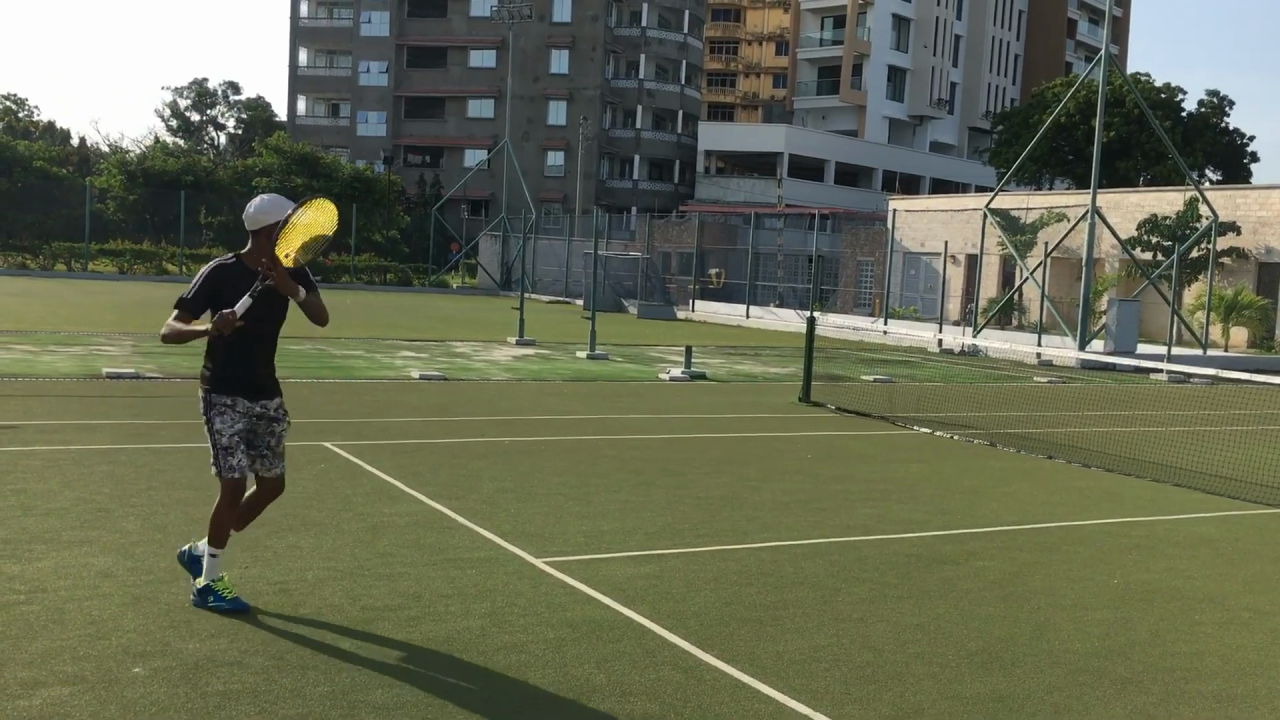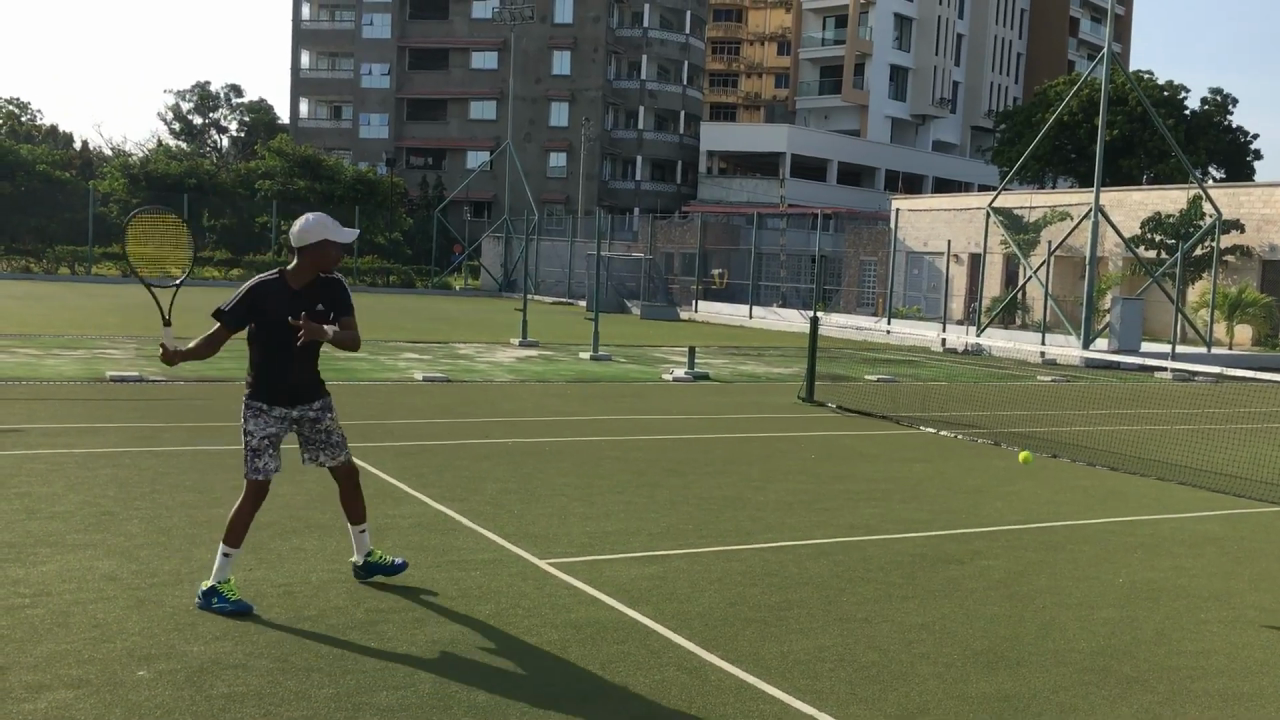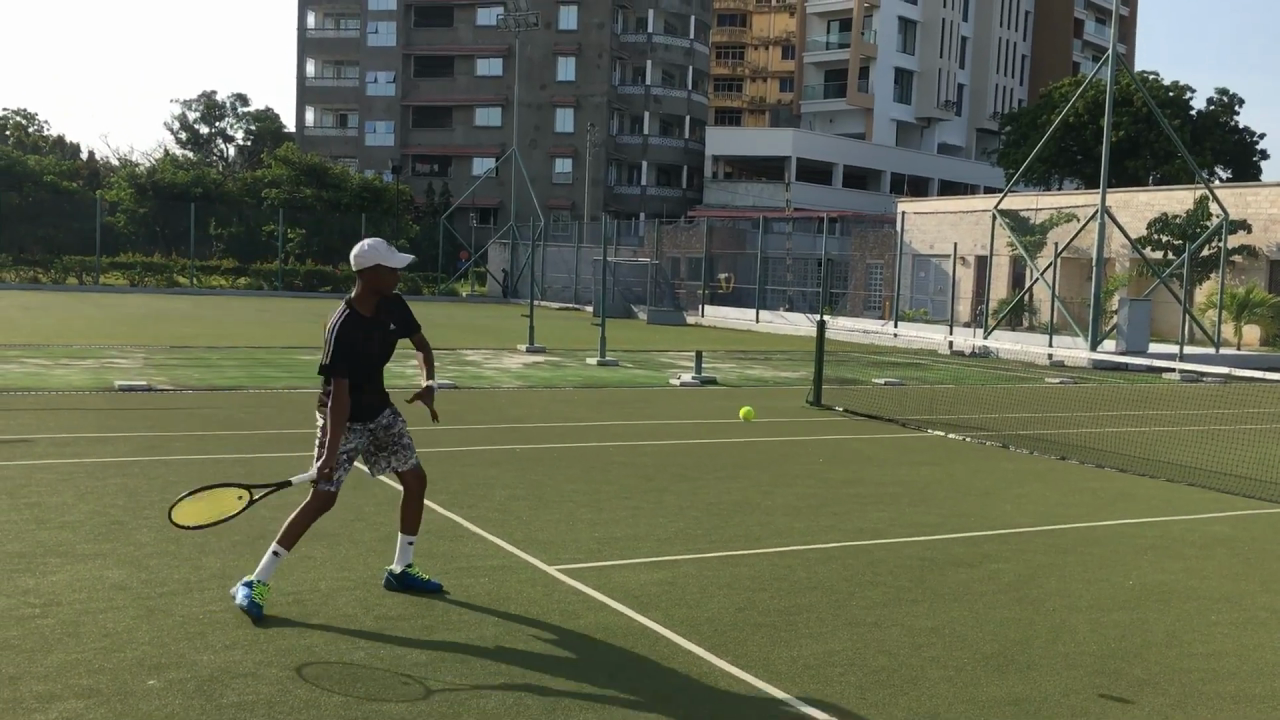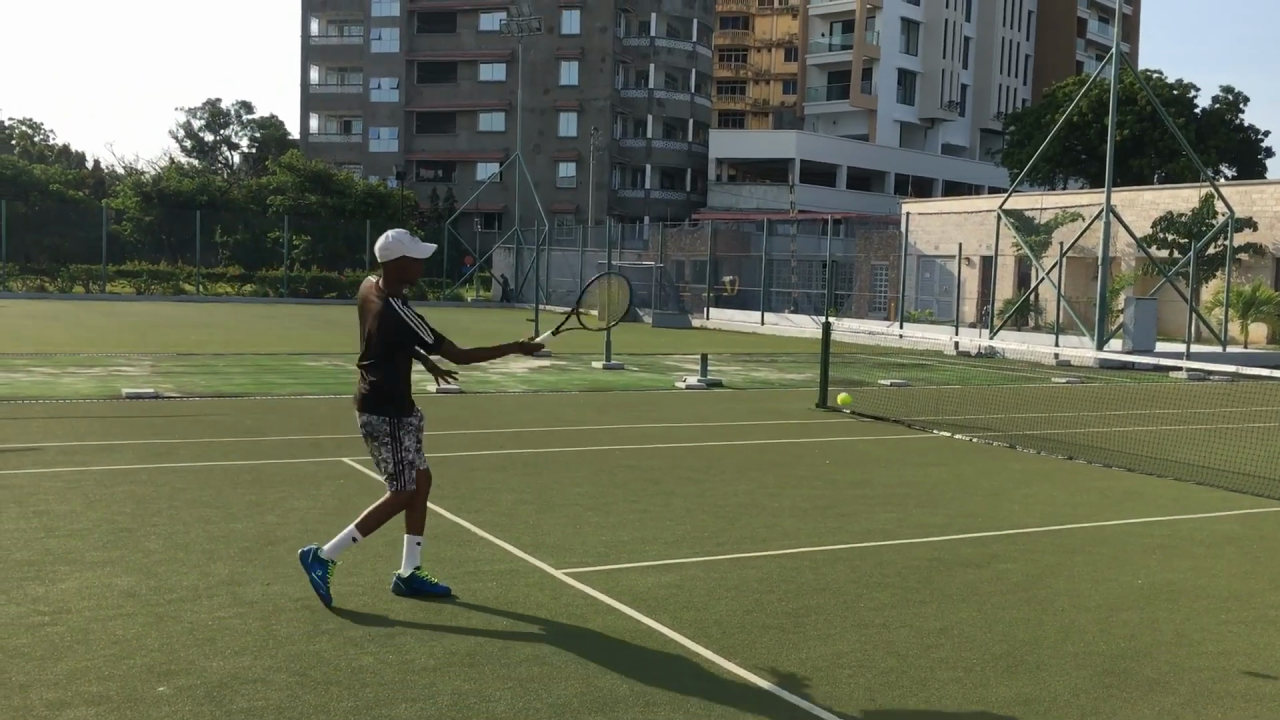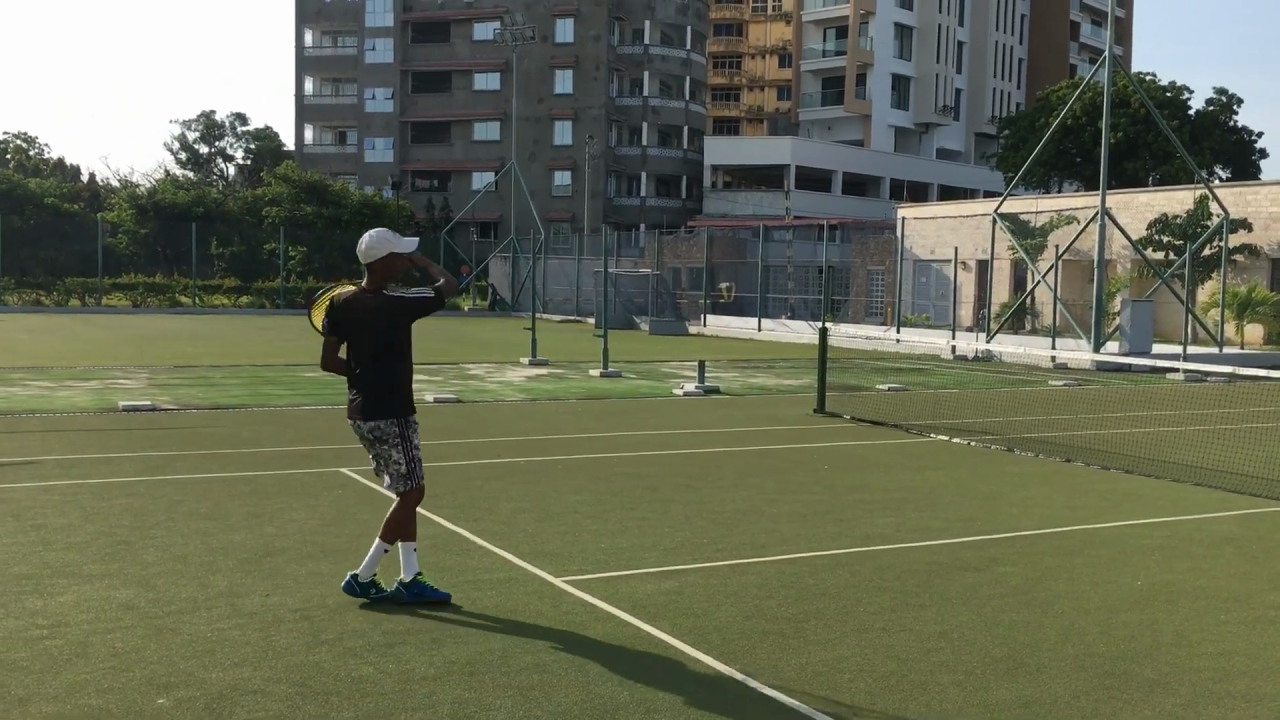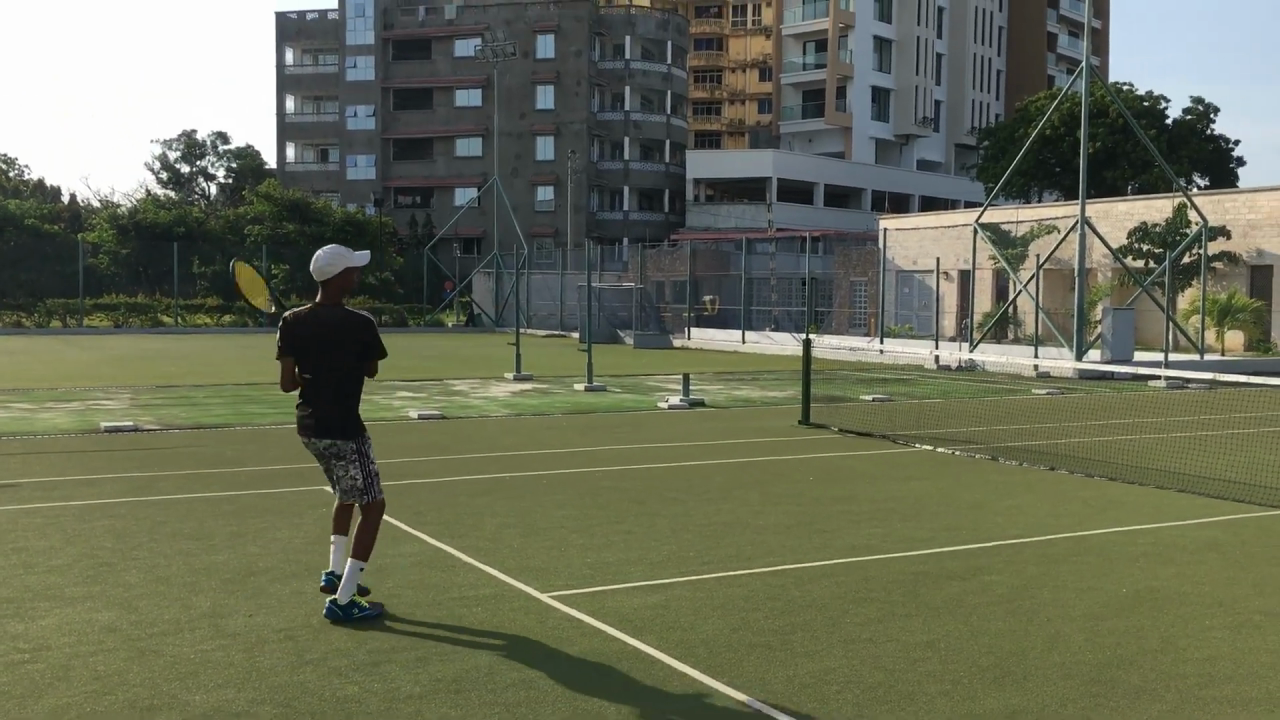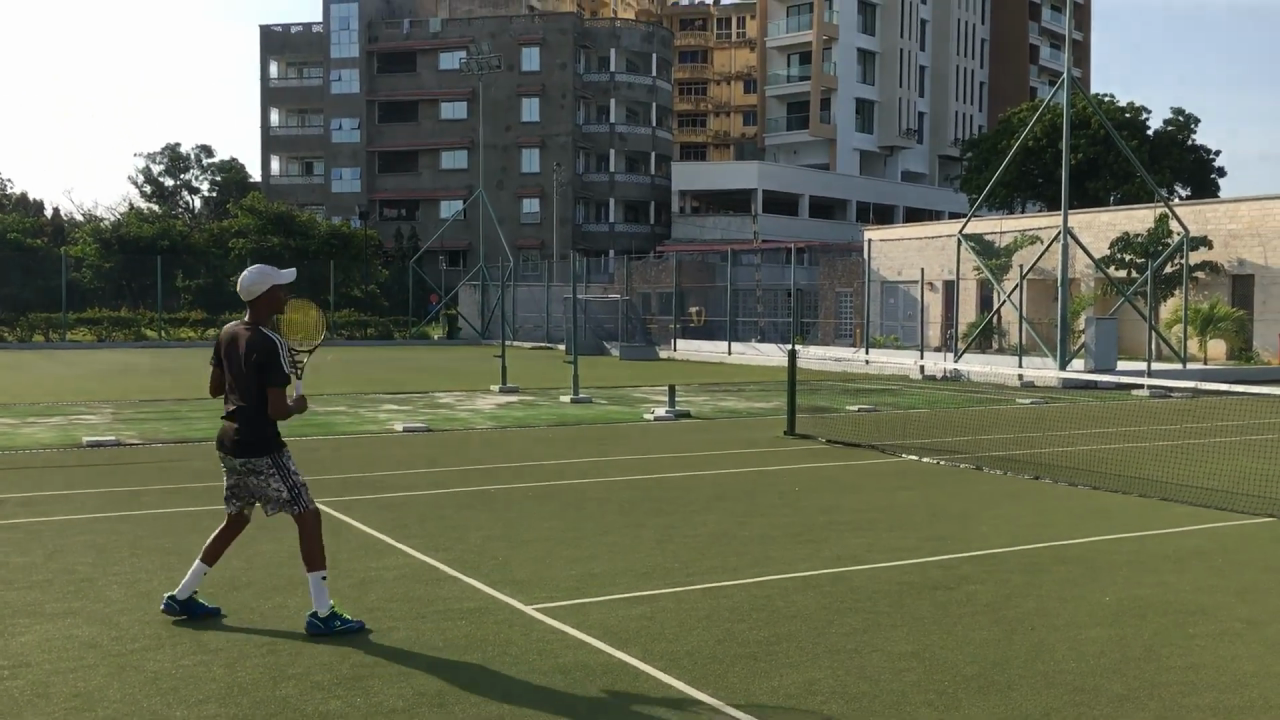
dt=0.3s
person 1, frame 1
left shoulder: (291, 270)
right shoulder: (218, 273)
left elbow: (321, 318)
right elbow: (168, 332)
left wrist: (293, 289)
right wrist: (207, 329)
left hip: (266, 395)
right hip: (224, 396)
left knee: (272, 486)
right knee: (235, 486)
left ankle: (199, 552)
right ankle: (208, 582)
person 1, frame 2
left shoulder: (332, 287)
right shoulder: (260, 289)
left elbow: (354, 340)
right elbow: (213, 342)
left wrist: (325, 332)
right wrist: (181, 354)
left hip: (312, 400)
right hip: (265, 404)
left knee: (348, 474)
right knee: (257, 490)
left ankle: (365, 558)
right ankle: (215, 586)
person 1, frame 3
left shoulder: (393, 304)
right shoulder: (343, 327)
left elbow: (423, 347)
right elbow: (340, 396)
left wrist: (429, 382)
right wrist: (326, 453)
left hip: (380, 411)
right hip: (347, 418)
left knee: (416, 479)
right knee: (322, 499)
left ankle: (401, 569)
right ankle: (254, 583)
person 1, frame 4
left shoulder: (369, 287)
right shoulder: (397, 313)
right elbow: (456, 355)
left wrist: (424, 360)
right wrist: (514, 348)
left hip: (383, 405)
right hip: (385, 413)
left knee: (420, 482)
right knee: (403, 496)
left ankle: (409, 574)
right ankle: (323, 555)
person 1, frame 5
left shoulder: (338, 302)
right shoulder: (397, 304)
left elbow: (327, 362)
right elbow: (448, 287)
right wrist: (423, 261)
left hip: (361, 411)
right hip: (390, 416)
left knee: (406, 489)
right knee: (412, 493)
left ankle: (410, 579)
right ankle: (362, 578)
person 1, frame 6
left shoulder: (292, 321)
right shoulder: (359, 323)
left elbow: (287, 383)
right elbow: (372, 371)
left hip: (310, 426)
right hip: (343, 430)
left knee: (348, 494)
right knee: (373, 506)
left ankle: (336, 573)
right ankle: (342, 601)
person 1, frame 7
left shoulder: (227, 332)
right shoulder: (271, 343)
left elbow: (215, 387)
right elbow: (276, 411)
right wrist: (298, 405)
left hip: (230, 444)
right hip: (260, 449)
left knee: (236, 519)
right knee: (308, 518)
left ankle: (181, 597)
right ankle: (322, 613)
